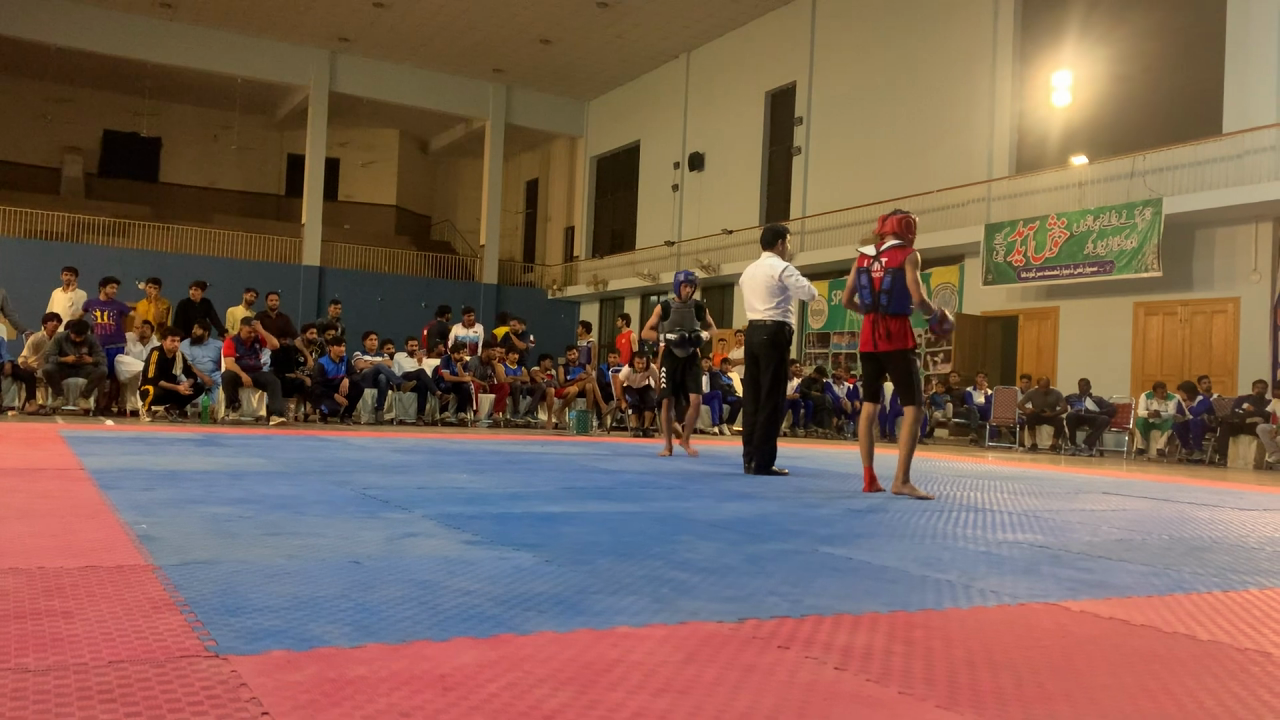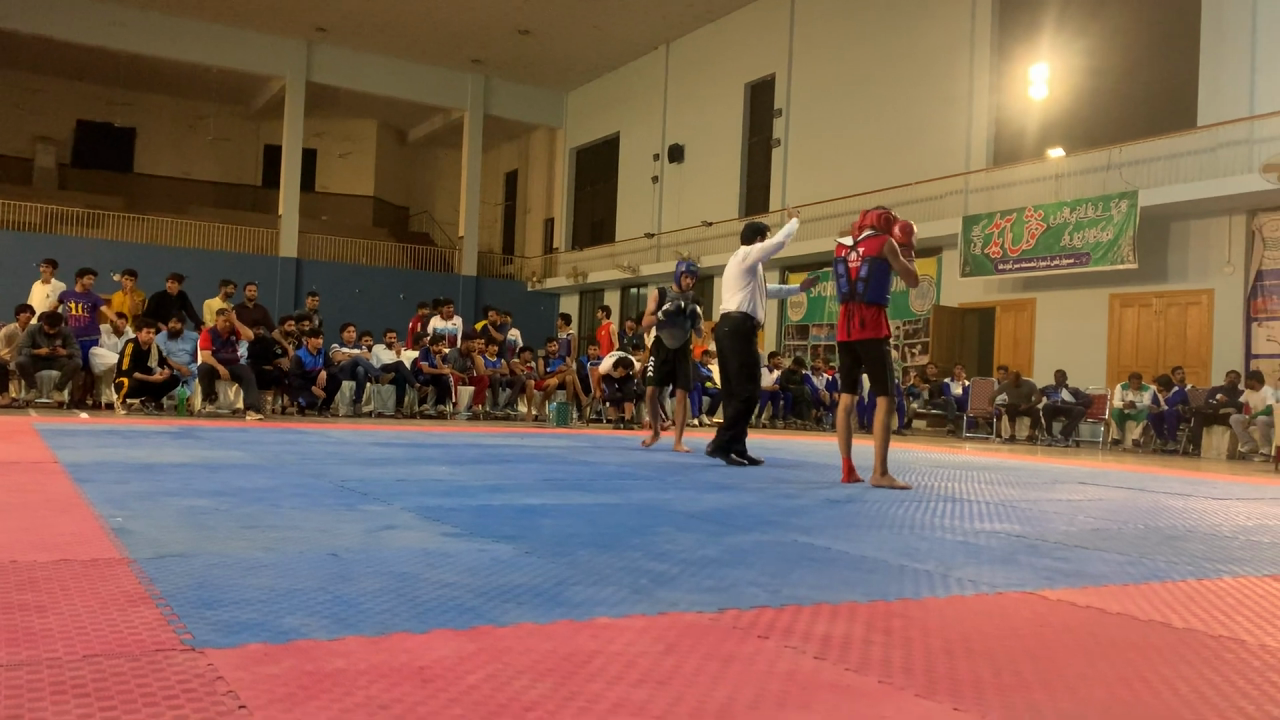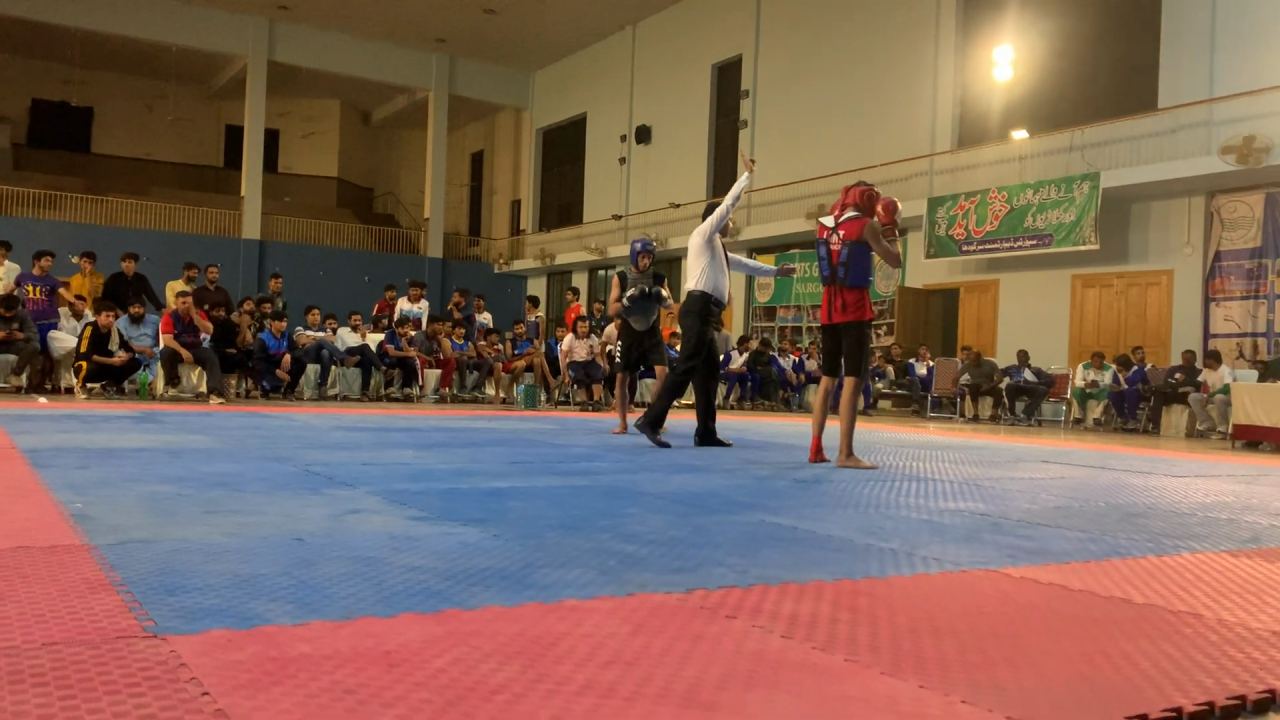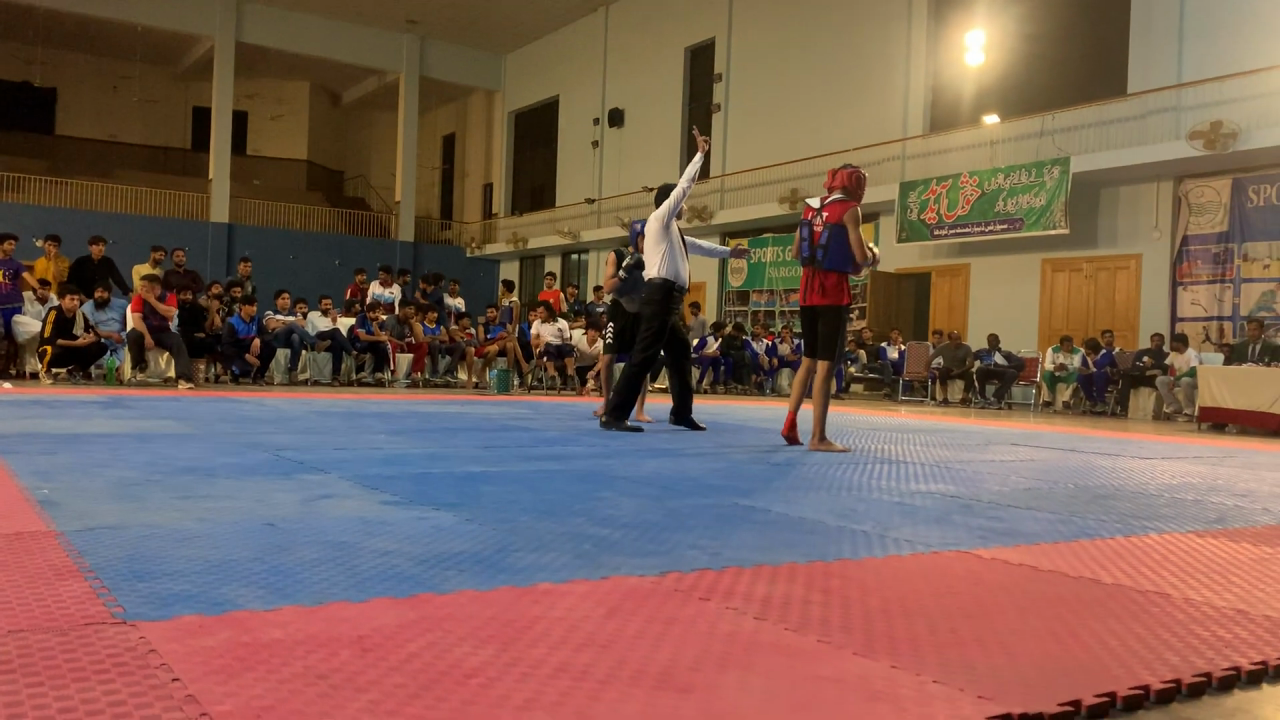
dt=0.5s
person 1, frame 1
left shoulder: (864, 256)
right shoulder: (908, 254)
left elbow: (846, 299)
right elbow: (918, 299)
right wrist: (936, 314)
left hip: (869, 336)
right hip: (897, 338)
left knee: (870, 406)
right knee: (913, 408)
left ankle: (869, 479)
right ankle: (902, 479)
person 1, frame 2
left shoulder: (842, 246)
right shoulder: (885, 243)
right elbow: (912, 281)
right wrist: (906, 250)
left hip: (845, 326)
right hip: (872, 328)
left knee: (847, 397)
right knee: (885, 398)
left ankle: (848, 469)
right ankle: (880, 472)
person 1, frame 3
left shoulder: (824, 226)
right shoulder: (865, 225)
right elbow: (895, 262)
right wrist: (890, 230)
left hip: (829, 308)
right hip: (855, 309)
left knee: (828, 379)
right knee: (853, 381)
left ankle: (816, 448)
right ankle: (845, 453)
person 1, frame 4
left shoulder: (810, 207)
right shoulder: (849, 210)
left elbow: (797, 251)
right elbow: (860, 258)
right wrist: (869, 257)
left hip: (808, 290)
right hip: (833, 292)
left knee: (808, 360)
right knee: (826, 364)
left ankle: (790, 422)
right ankle: (818, 437)
person 2, frame 1
left shoulder: (749, 271)
right shoulder: (781, 268)
right elbow: (809, 293)
right wrist: (801, 285)
left hip: (753, 333)
right hip: (774, 334)
left knee: (753, 399)
right knee: (771, 400)
left ankle: (750, 458)
right ankle: (762, 462)
person 2, frame 2
left shoulder: (741, 262)
right shoulder: (747, 255)
left elbow: (765, 291)
right elbow: (780, 241)
left wrist: (799, 287)
right wrist: (793, 221)
left hip: (728, 327)
right hip: (739, 328)
left knee: (735, 391)
right knee: (747, 390)
left ankle: (733, 447)
right ankle: (722, 444)
person 2, frame 3
left shoulder: (717, 249)
right shoulder: (703, 234)
left elbow: (744, 264)
right elbow: (727, 203)
left wrist: (775, 271)
right wrist: (747, 175)
left hip: (705, 312)
right hip: (699, 309)
left knee: (708, 372)
right knee: (686, 367)
left ankle: (706, 432)
right ankle: (650, 421)
person 2, frame 4
left shoulder: (671, 231)
right shoulder: (659, 220)
left elbow: (697, 246)
right elbow: (684, 185)
left wrist: (728, 252)
right wrist: (700, 153)
left hip: (666, 298)
right hip: (661, 295)
left knee: (680, 353)
right knee: (644, 356)
left ankle: (682, 413)
right ankle: (614, 414)
person 3, frame 1
left shoulder: (699, 307)
right shoulder: (663, 307)
left elbow: (711, 328)
right elbow: (646, 333)
left wrist: (703, 336)
right wrist: (666, 337)
left hip: (691, 358)
right hip: (671, 357)
left knee: (696, 400)
right knee: (667, 402)
left ankle: (685, 439)
right ankle: (668, 445)
person 3, frame 2
left shoulder: (695, 301)
right shoulder: (659, 294)
left elbow: (700, 334)
right elbow: (645, 322)
left wrist: (697, 320)
right wrist: (664, 313)
left hip: (682, 350)
right hip: (661, 347)
left knee: (682, 395)
right knee: (651, 392)
left ankle: (678, 442)
right ankle: (655, 430)
person 3, frame 3
left shoulder: (658, 277)
right shoulder: (621, 277)
left elbow: (669, 306)
right elbow: (612, 310)
left wrist: (663, 299)
right wrist: (629, 299)
left hip: (651, 331)
right hip: (629, 331)
left knee: (662, 372)
right knee: (622, 376)
right ankle: (623, 424)
person 3, frame 4
right shoulder: (616, 256)
right elbow: (607, 287)
right wrist: (625, 270)
left hip: (641, 314)
right hip: (618, 312)
right knee: (607, 360)
left ankle: (640, 411)
right ankle: (606, 402)
